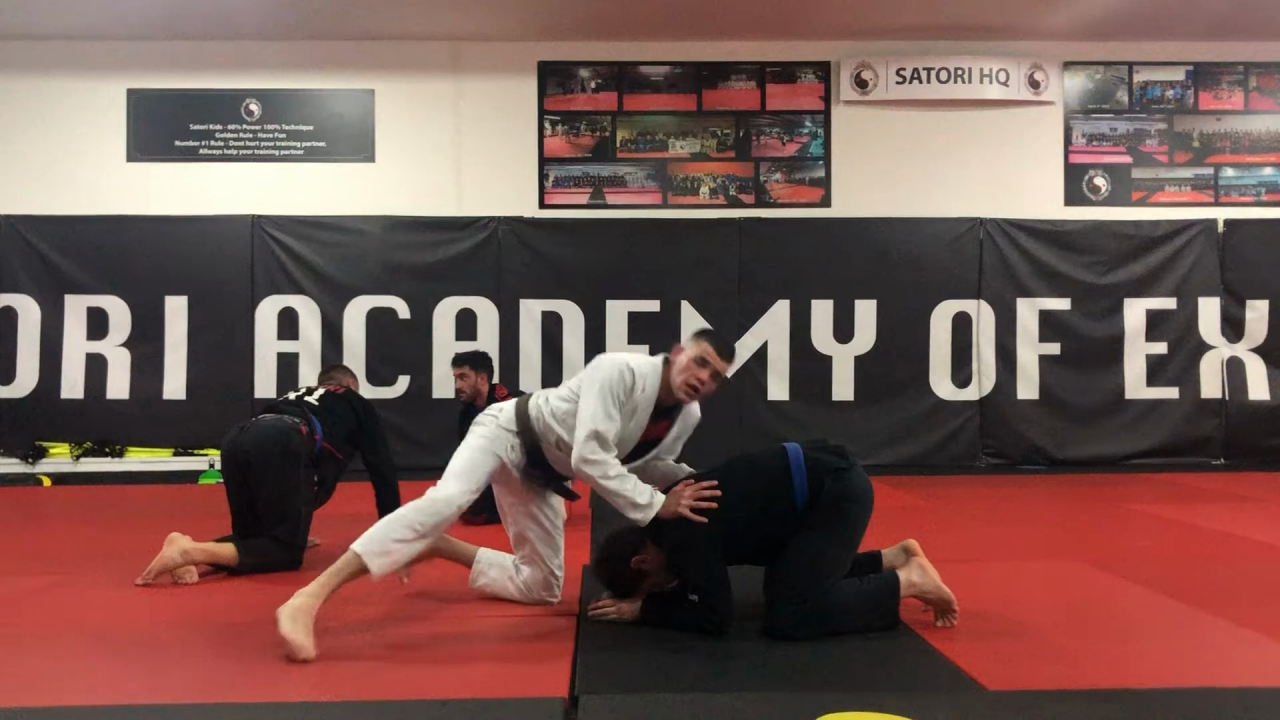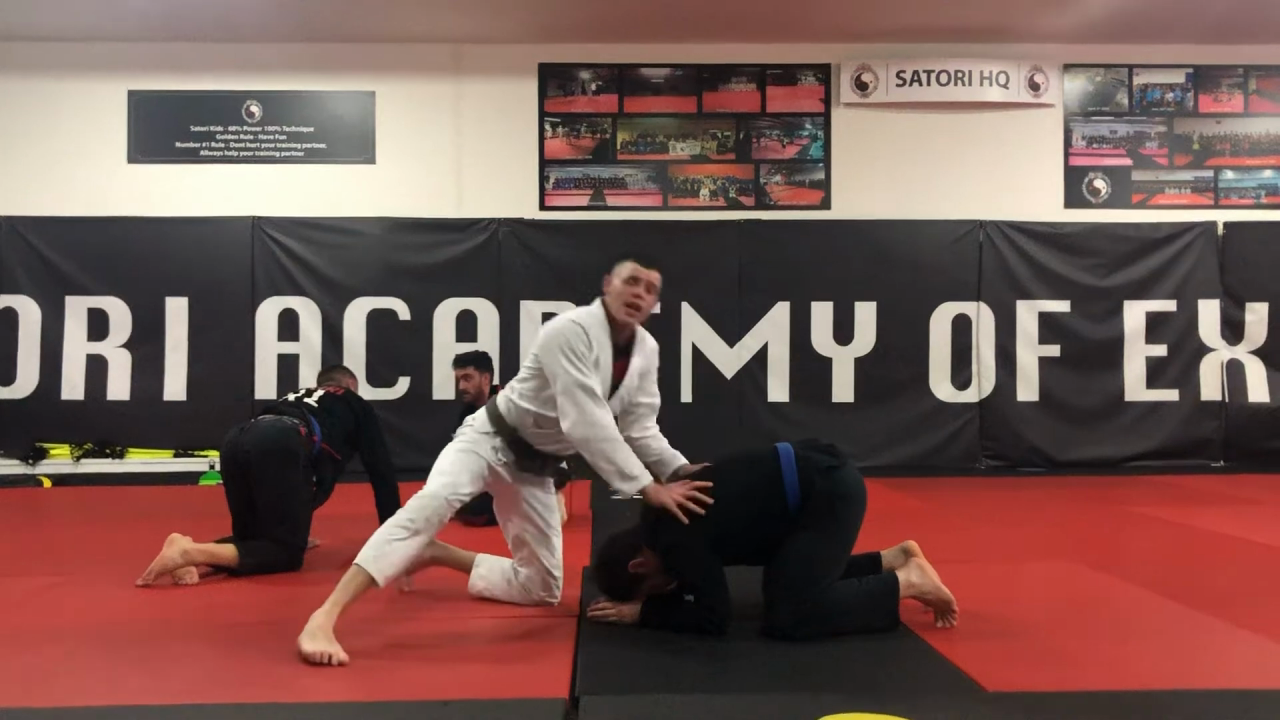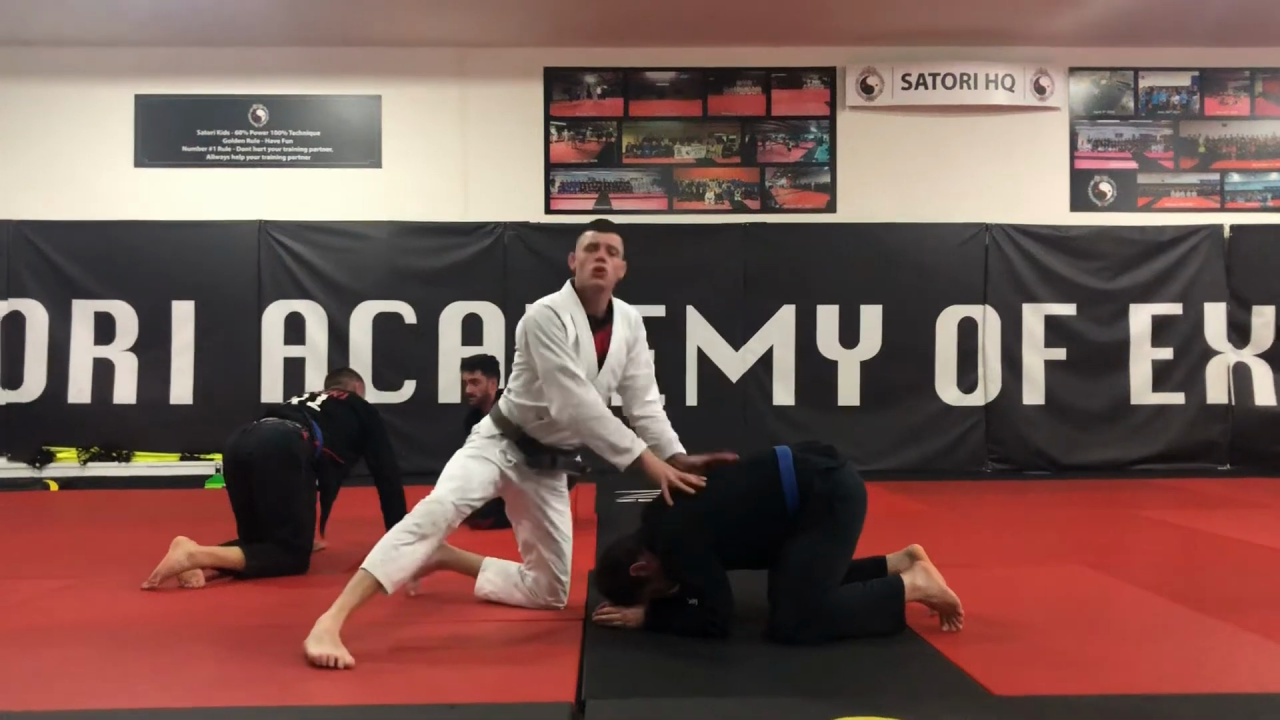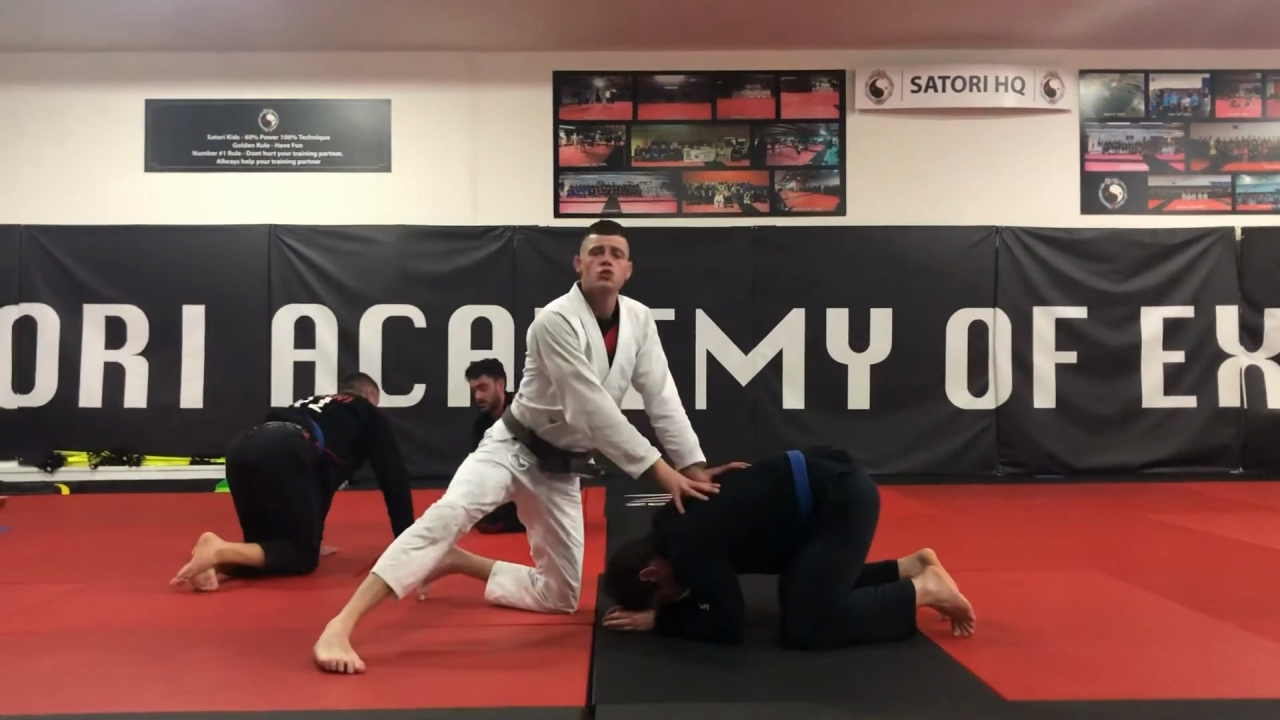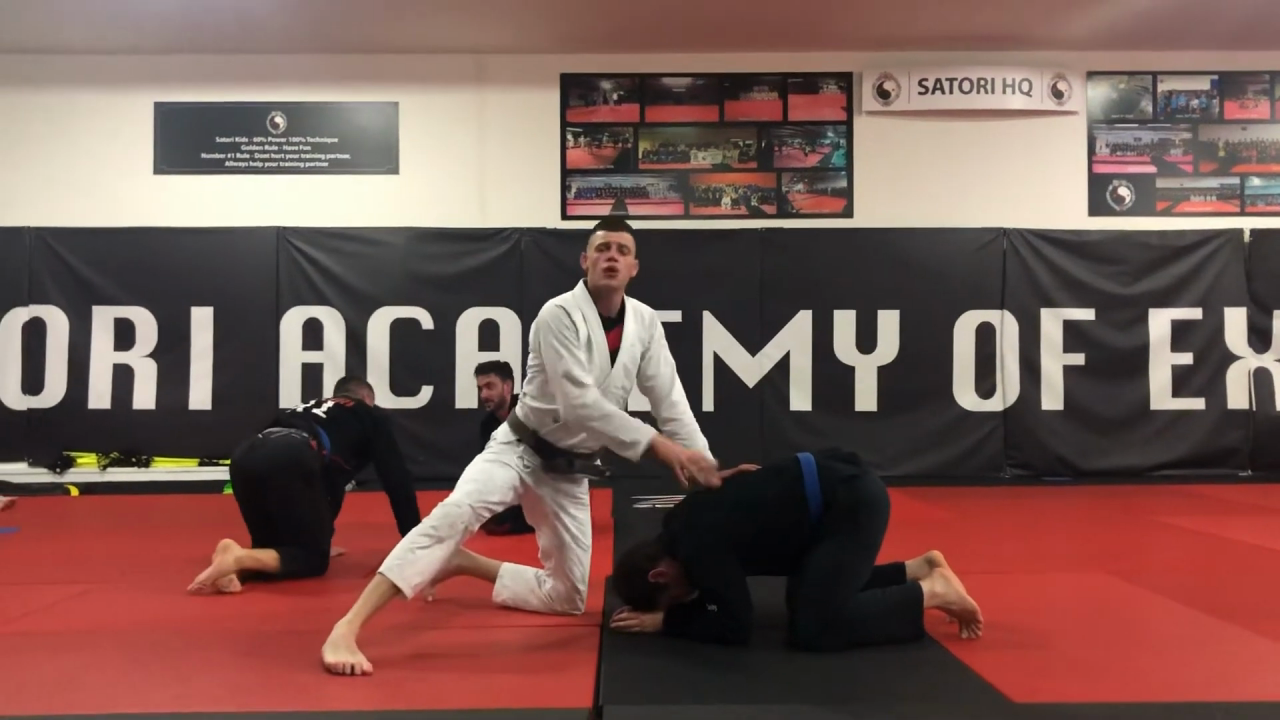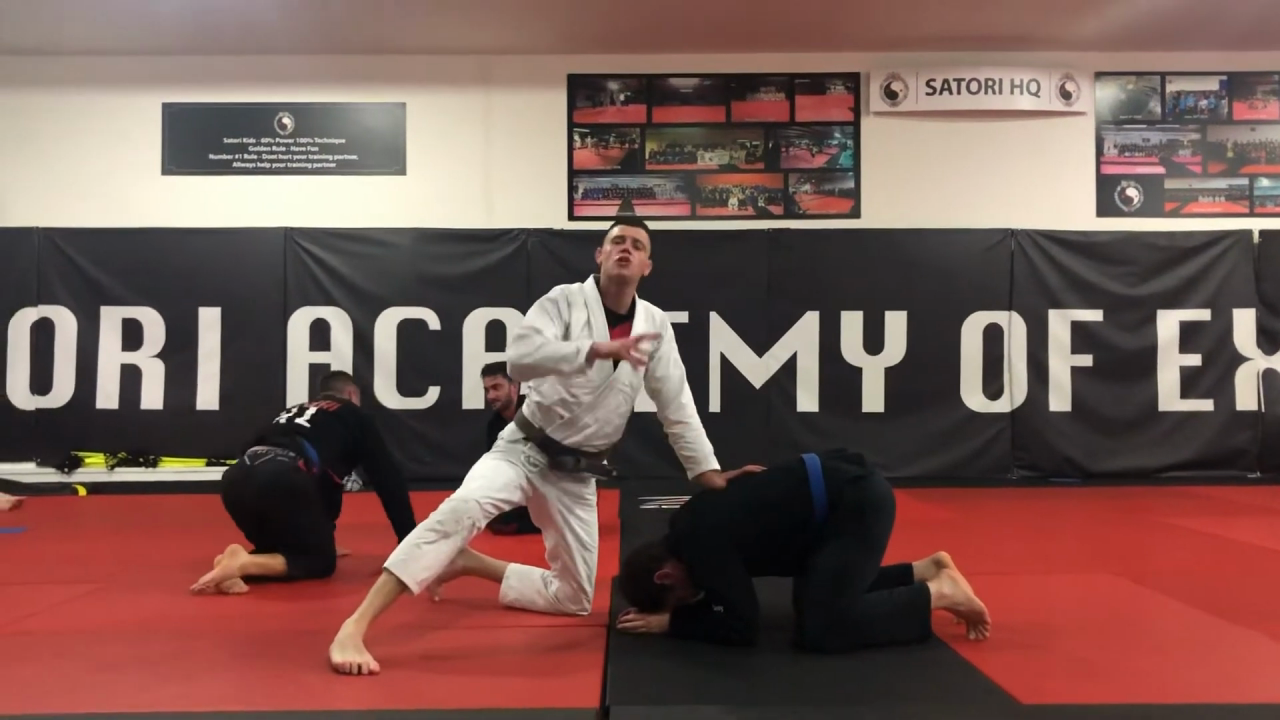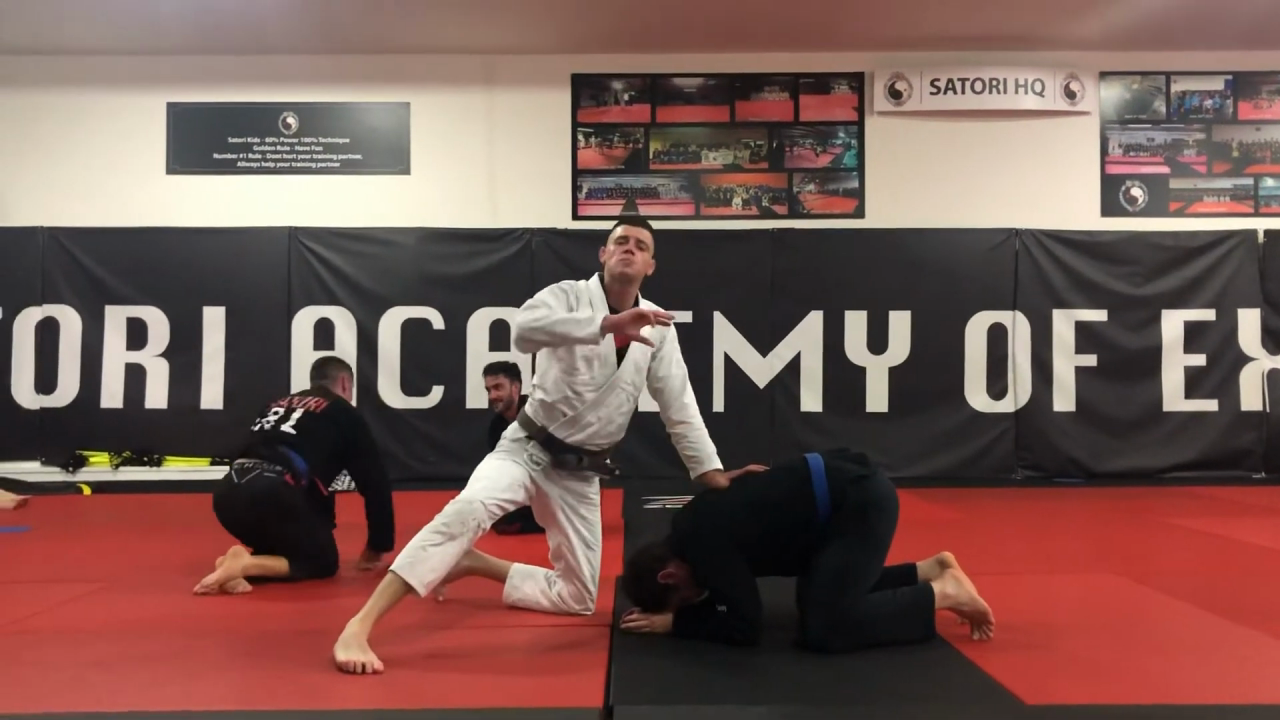
dt=0.3s
person 1, frame 1
left shoulder: (687, 414)
right shoulder: (621, 372)
left elbow: (647, 461)
right elbow: (591, 459)
left wrist: (688, 483)
right wrist: (658, 508)
left hip: (543, 474)
right hip: (509, 436)
left knee: (543, 587)
right knee: (446, 500)
left ankle: (437, 546)
right ankle: (309, 602)
person 1, frame 2
left shoulder: (646, 352)
right shoulder: (570, 330)
left elbow: (638, 430)
right elbow: (586, 423)
left wrist: (681, 472)
right wrist: (647, 487)
left hip: (533, 466)
right hip: (491, 437)
left knee: (542, 588)
right knee: (437, 499)
left ankle: (435, 554)
right ankle: (325, 617)
person 1, frame 3
left shoulder: (629, 322)
right shoulder: (546, 314)
left elbow: (642, 402)
right elbow: (577, 404)
left wrist: (678, 459)
right wrist: (646, 459)
left hip: (547, 463)
right hip: (501, 441)
left knee: (550, 590)
right knee: (441, 507)
left ankle: (443, 558)
right ankle: (331, 622)
person 1, frame 4
left shoulder: (639, 319)
right shoulder: (556, 321)
left elbow: (662, 399)
right elbow: (592, 410)
left wrist: (694, 465)
right wrist: (659, 468)
left hip: (562, 468)
right hip: (515, 448)
left knee: (561, 595)
right knee: (452, 513)
left ankle: (454, 561)
right ankle: (341, 626)
person 1, frame 5
left shoulder: (644, 322)
right shoulder: (560, 314)
left elbow: (670, 399)
right elbow: (578, 403)
left wrist: (702, 465)
right wrist: (657, 443)
left hip: (570, 471)
right hip: (523, 450)
left knee: (570, 599)
right knee: (459, 514)
left ankle: (462, 563)
right ankle: (347, 629)
person 1, frame 6
left shoulder: (654, 324)
right shoulder: (565, 300)
left elbow: (676, 405)
right elbow: (521, 358)
left wrist: (709, 472)
right wrist: (597, 348)
left hip: (577, 471)
right hip: (527, 448)
left knee: (576, 598)
right knee: (463, 510)
left ankle: (469, 563)
right ankle: (354, 627)
person 1, frame 7
left shoulder: (655, 324)
right shoulder: (570, 295)
left elbow: (679, 406)
right elbow: (526, 329)
left wrist: (713, 472)
right wrist: (610, 323)
left hip: (580, 471)
right hip: (530, 447)
left knee: (578, 598)
right knee: (468, 511)
left ankle: (469, 564)
right ankle: (359, 627)
person 2, frame 1
left shoulder: (682, 535)
right shoulder: (668, 516)
left elbow: (715, 617)
right elbow: (700, 585)
left wrist: (641, 607)
right wrist: (631, 595)
left hip: (838, 492)
right hip: (823, 480)
left knee: (787, 617)
right knee: (783, 584)
left ankle: (907, 581)
right ankle: (896, 558)
person 2, frame 2
left shoulder: (676, 536)
right shoulder: (661, 520)
left elbow: (713, 617)
right elbow: (699, 587)
left wrist: (640, 610)
right wrist: (635, 596)
left hip: (830, 490)
right hip: (818, 479)
left knee: (787, 617)
right knee: (783, 585)
left ankle: (908, 582)
right ankle: (896, 558)
person 2, frame 3
left shoulder: (675, 540)
right shoulder: (662, 522)
left elbow: (717, 620)
right elbow: (703, 589)
left wrist: (645, 614)
right wrist: (650, 602)
left hip: (830, 492)
right hip: (817, 482)
left knee: (792, 620)
right knee: (789, 588)
left ankle: (912, 585)
right ankle: (901, 562)
person 2, frame 4
left shoulder: (689, 545)
right shoulder: (673, 528)
left elbow: (728, 625)
right elbow: (713, 595)
left wrist: (655, 618)
right wrist: (659, 607)
left hip: (843, 498)
right hip: (830, 487)
left knee: (804, 626)
right knee: (801, 593)
left ankle: (923, 589)
right ankle: (913, 566)
person 2, frame 5
left shoulder: (697, 543)
right shoulder: (683, 528)
left elbow: (736, 626)
right elbow: (721, 595)
left wrist: (663, 619)
right wrist: (671, 608)
left hip: (853, 500)
right hip: (839, 489)
left knee: (812, 627)
right knee: (805, 597)
left ankle: (931, 592)
right ankle: (920, 568)
person 2, frame 6
left shoulder: (700, 543)
right shoulder: (688, 529)
left elbow: (742, 627)
right elbow: (730, 598)
left wrist: (669, 620)
right wrist: (667, 609)
left hip: (858, 501)
right hip: (844, 489)
left knee: (819, 630)
right knee: (815, 598)
left ankle: (939, 592)
right ankle: (927, 570)
person 2, frame 7
left shoulder: (703, 544)
right shoulder: (691, 528)
left elbow: (746, 626)
right elbow: (732, 596)
left wrist: (672, 620)
right wrist: (668, 608)
left hip: (861, 500)
right hip: (847, 488)
left knee: (822, 628)
right knee: (818, 597)
left ankle: (943, 593)
right ankle: (932, 569)
person 3, frame 1
left shoulder: (297, 397)
right shoulder: (358, 405)
right elbow: (382, 468)
left wrist: (294, 531)
left hip: (237, 440)
right hip: (281, 447)
left knee: (254, 535)
right knee: (286, 551)
left ankle: (192, 554)
right ankle: (190, 551)
person 3, frame 2
left shoulder: (296, 397)
right shoulder: (357, 407)
right elbow: (381, 469)
left wrist: (294, 532)
left hip: (236, 441)
right hip: (280, 449)
left knee: (256, 536)
right knee: (286, 553)
left ankle: (194, 556)
right ankle: (191, 553)
person 3, frame 3
left shoulder: (305, 401)
right shoulder: (363, 411)
right elbow: (387, 474)
left wrist: (304, 534)
left hip: (239, 444)
right hip: (281, 451)
left knee: (261, 539)
right knee: (292, 555)
left ankle: (202, 561)
right ankle: (195, 555)
person 3, frame 4
left shoulder: (315, 404)
right shoulder: (369, 415)
right elbow: (394, 478)
left wrist: (311, 538)
left hip: (242, 447)
right hip: (283, 455)
left knee: (267, 543)
right knee: (302, 555)
left ankle: (216, 563)
right ankle: (219, 551)
person 3, frame 5
left shoulder: (307, 408)
right shoulder: (370, 418)
right elbow: (397, 479)
left wrist: (319, 539)
left hip: (245, 457)
right hip: (290, 462)
left knee: (275, 546)
right knee: (313, 559)
left ankle: (233, 560)
right ankle: (238, 558)
person 3, frame 6
left shoulder: (294, 412)
right shoulder: (356, 418)
right elbow: (389, 480)
left wrist: (319, 538)
left hip: (237, 479)
right hip: (282, 482)
left knee: (281, 548)
right knee: (320, 562)
left ankle: (235, 562)
right ankle: (242, 563)
person 3, frame 7
left shoulder: (279, 404)
right shoulder: (345, 414)
right elbow: (375, 482)
right wrist: (377, 545)
left hip: (228, 494)
right hip: (273, 495)
left knee: (291, 547)
right knee: (323, 562)
left ankle: (241, 561)
right ankle: (245, 564)
